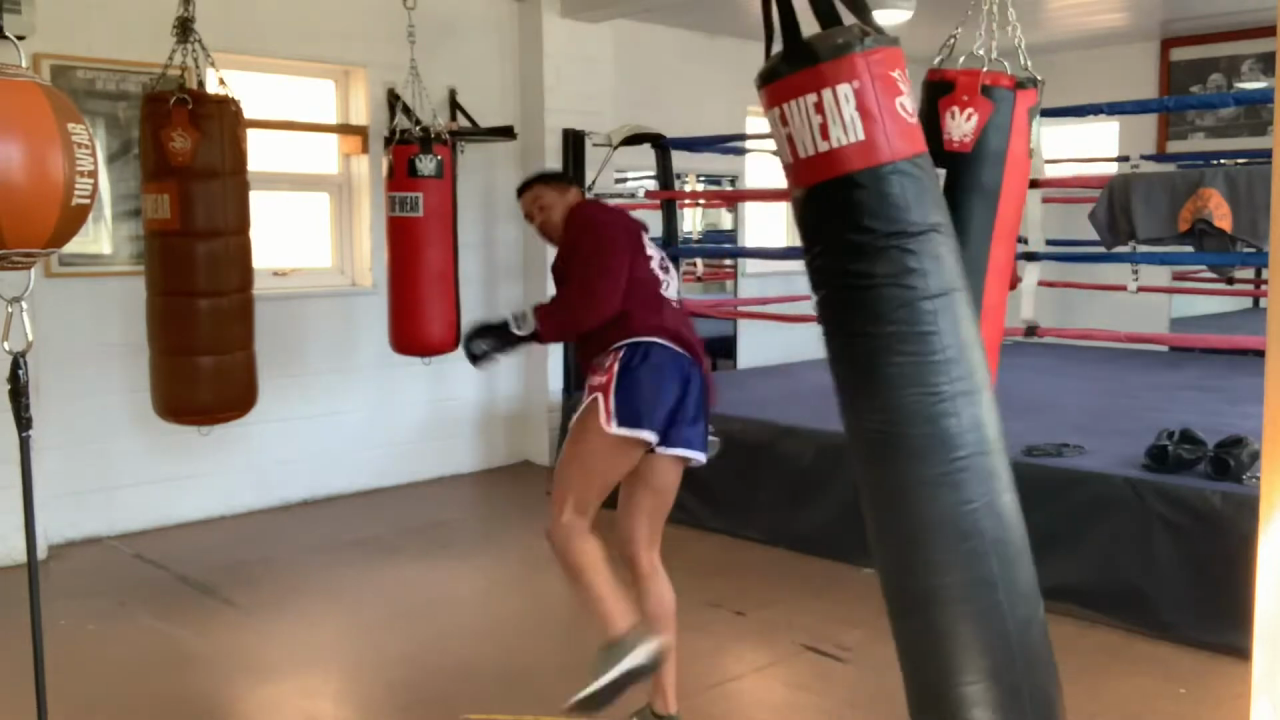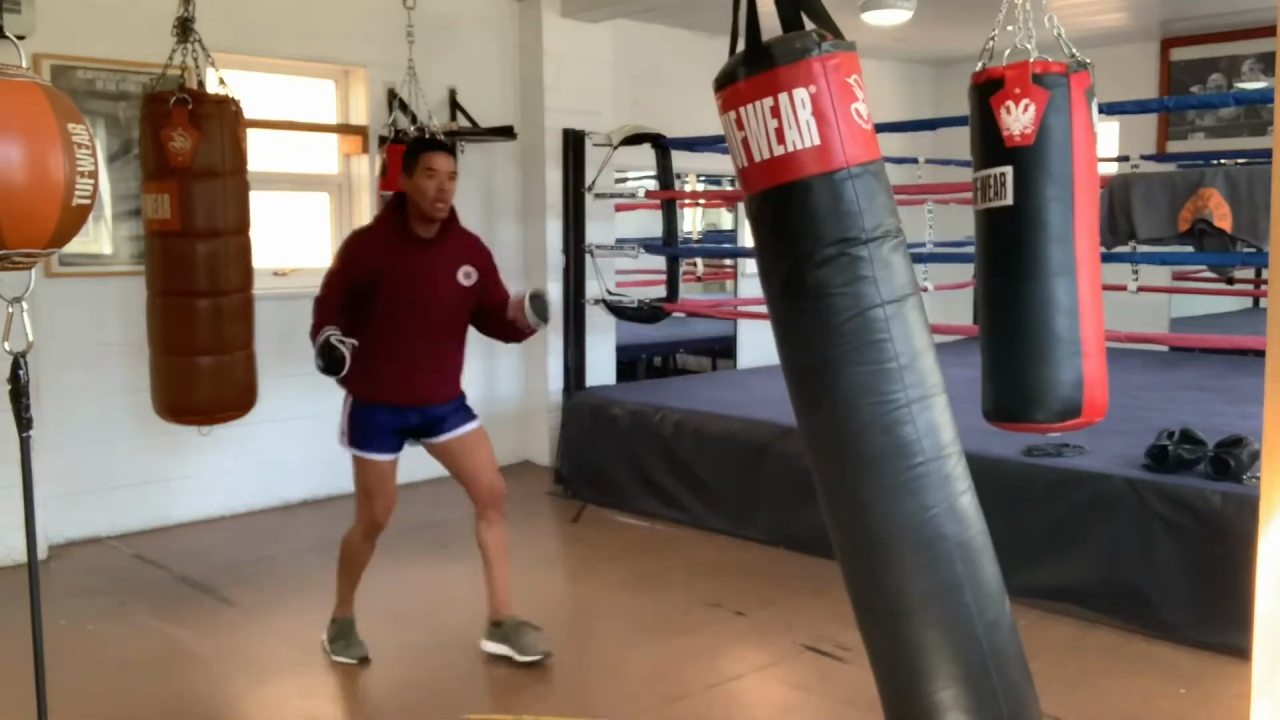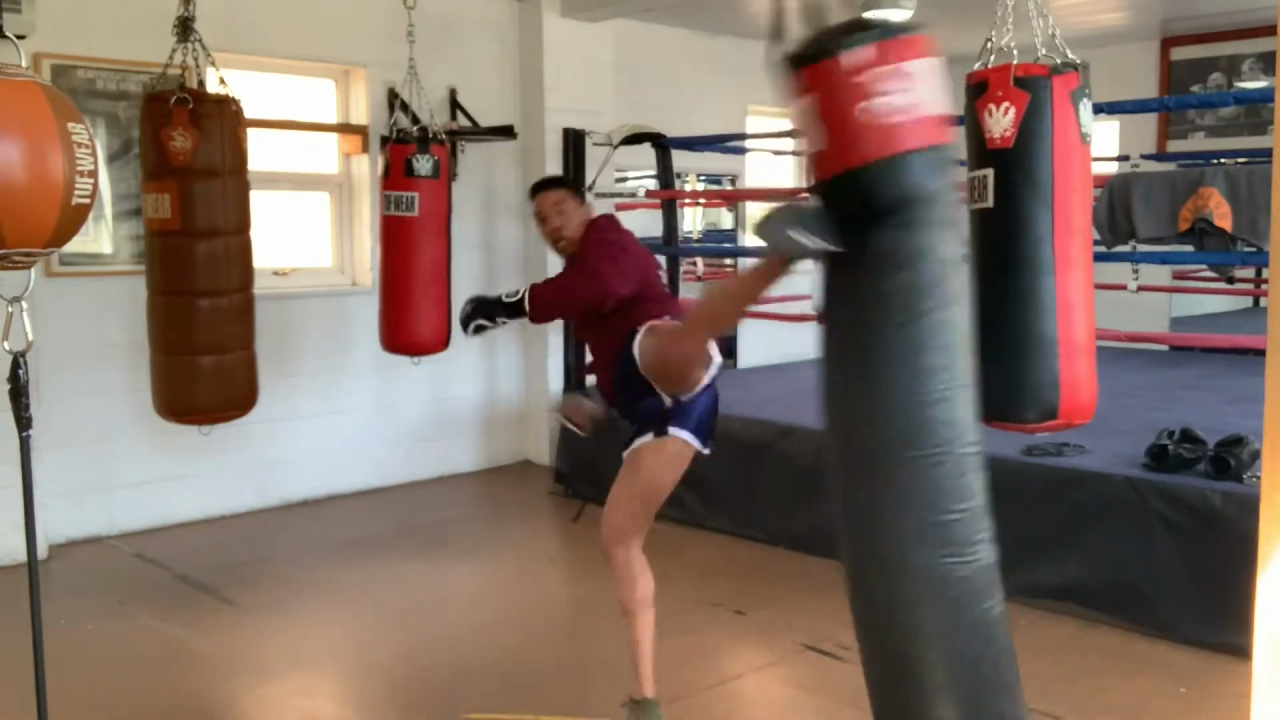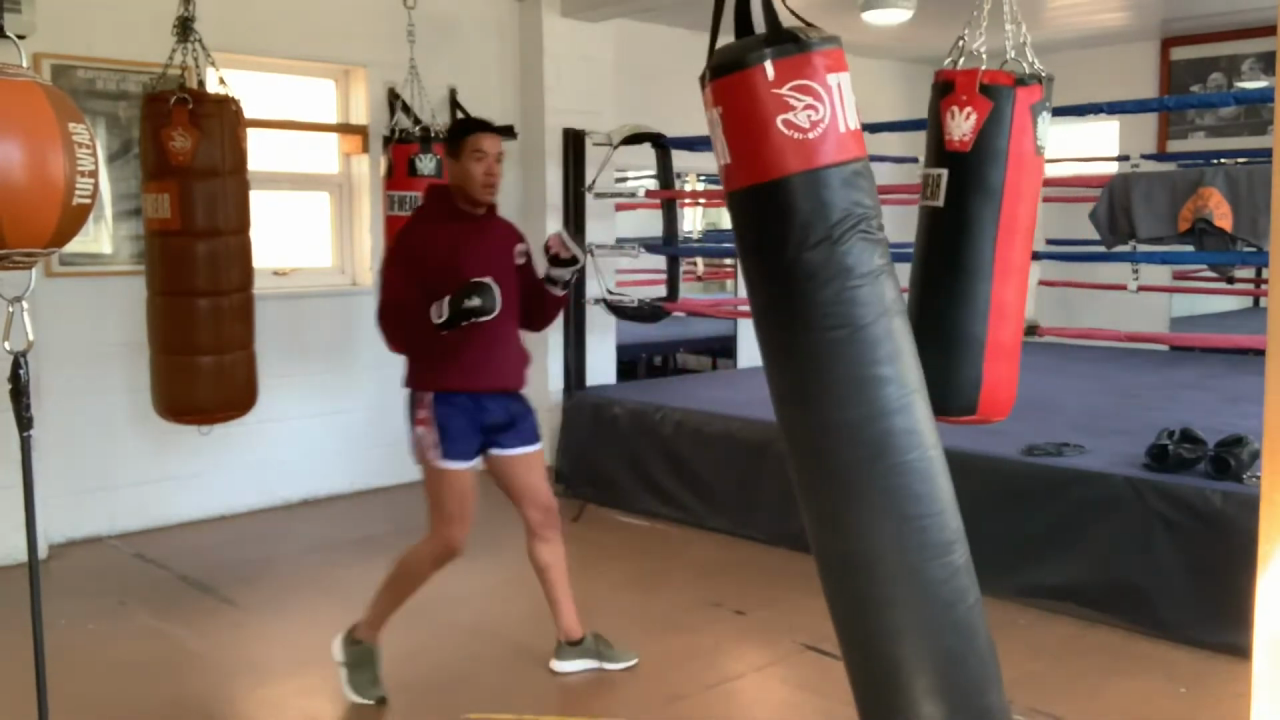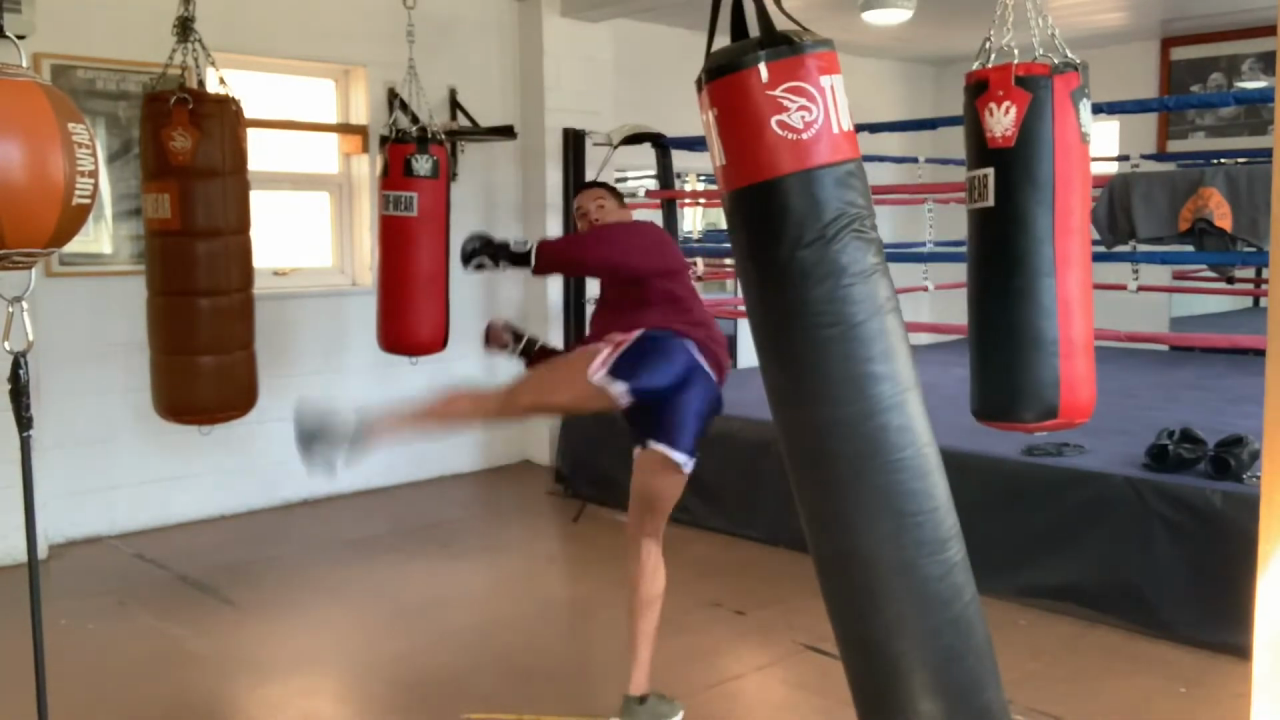
dt=1s
person 1, frame 1
left shoulder: (600, 229)
right shoulder: (629, 243)
left elbow: (594, 304)
left wrist: (517, 328)
left hip: (637, 367)
right hip: (685, 377)
left knee: (566, 522)
right knee: (642, 548)
left ankle: (628, 636)
person 1, frame 2
left shoulder: (469, 251)
right shoulder: (368, 246)
left elbow: (492, 320)
right elbow: (329, 308)
left wrist: (522, 316)
right wrist: (329, 344)
left hip: (442, 401)
right hip: (376, 404)
left knee: (491, 494)
right knee: (373, 521)
left ankle: (502, 621)
right ankle: (341, 622)
person 1, frame 3
left shoulder: (610, 239)
right shoulder: (595, 257)
left elbow: (603, 284)
left wrist: (518, 303)
right wrist: (595, 406)
left hip: (664, 340)
right hip: (667, 409)
left knee: (676, 357)
right knee: (619, 539)
left ankle: (777, 256)
person 1, frame 4
left shoulder: (506, 236)
right shoulder: (422, 236)
left elbow: (534, 317)
right elbow: (397, 324)
left wrist: (559, 277)
right wrist: (450, 309)
left hip: (499, 396)
right hip: (447, 399)
left knee: (543, 514)
right knee: (449, 539)
left ankle: (573, 638)
right ankle: (363, 637)
person 1, frame 5
left shoulder: (644, 241)
right shoulder: (632, 281)
left elbow: (614, 253)
left wrist: (522, 252)
right wrist: (527, 349)
left hip: (653, 347)
right hip: (699, 389)
left knee: (506, 403)
right knee: (646, 538)
left ankle: (361, 433)
